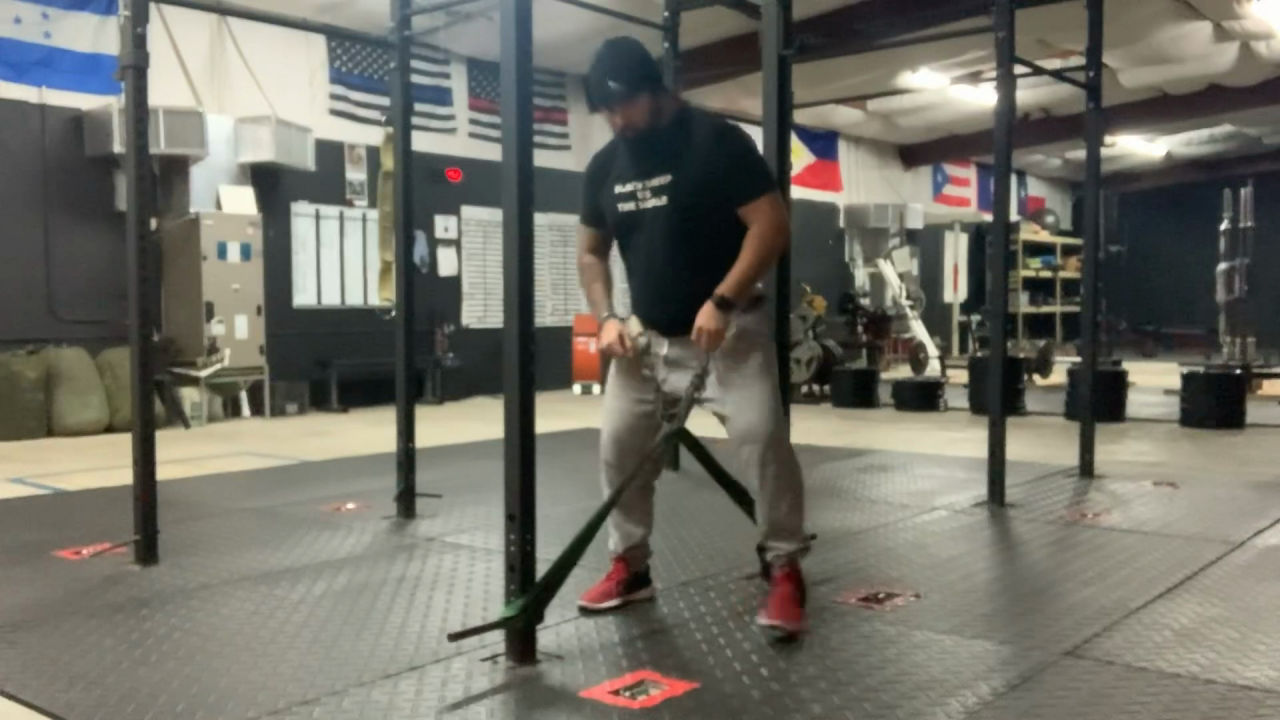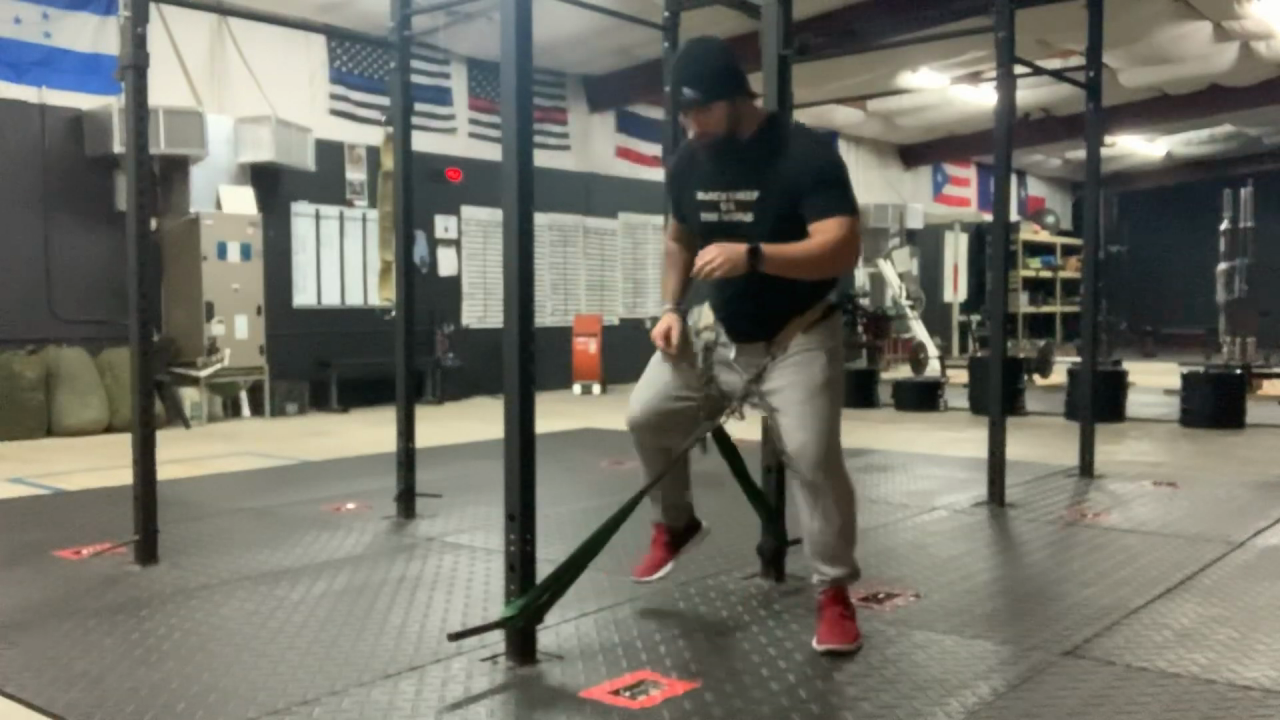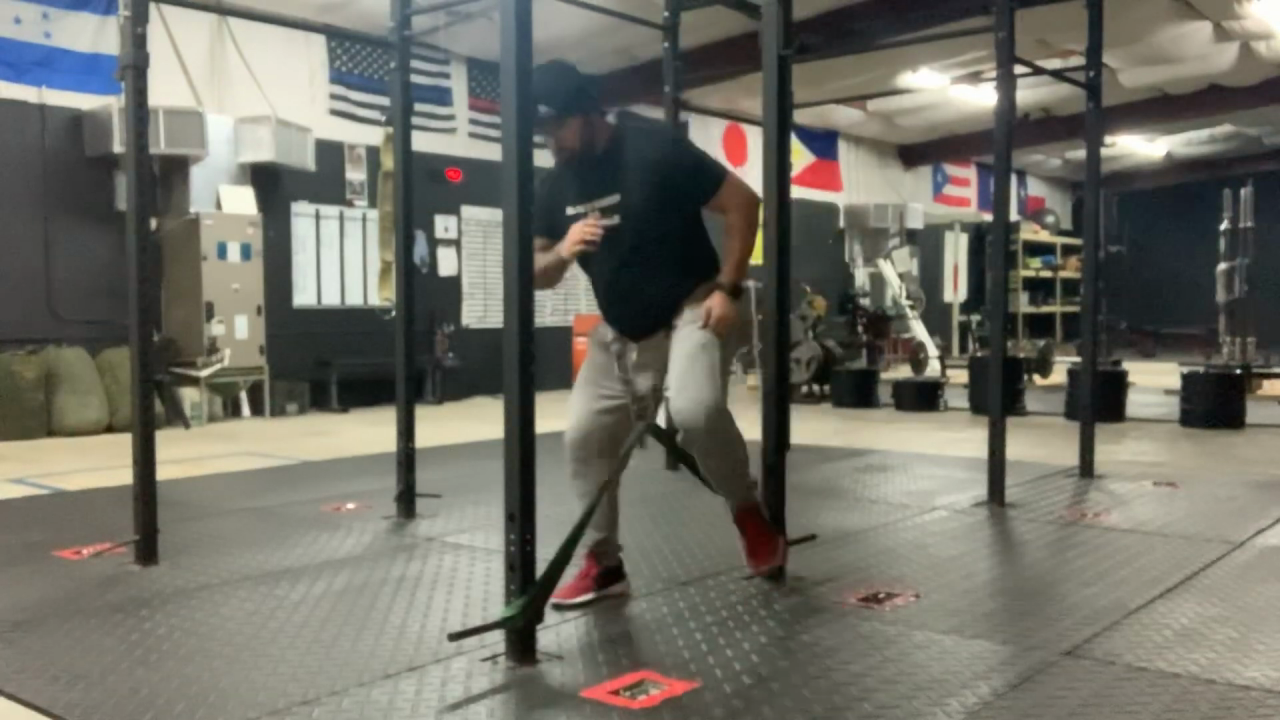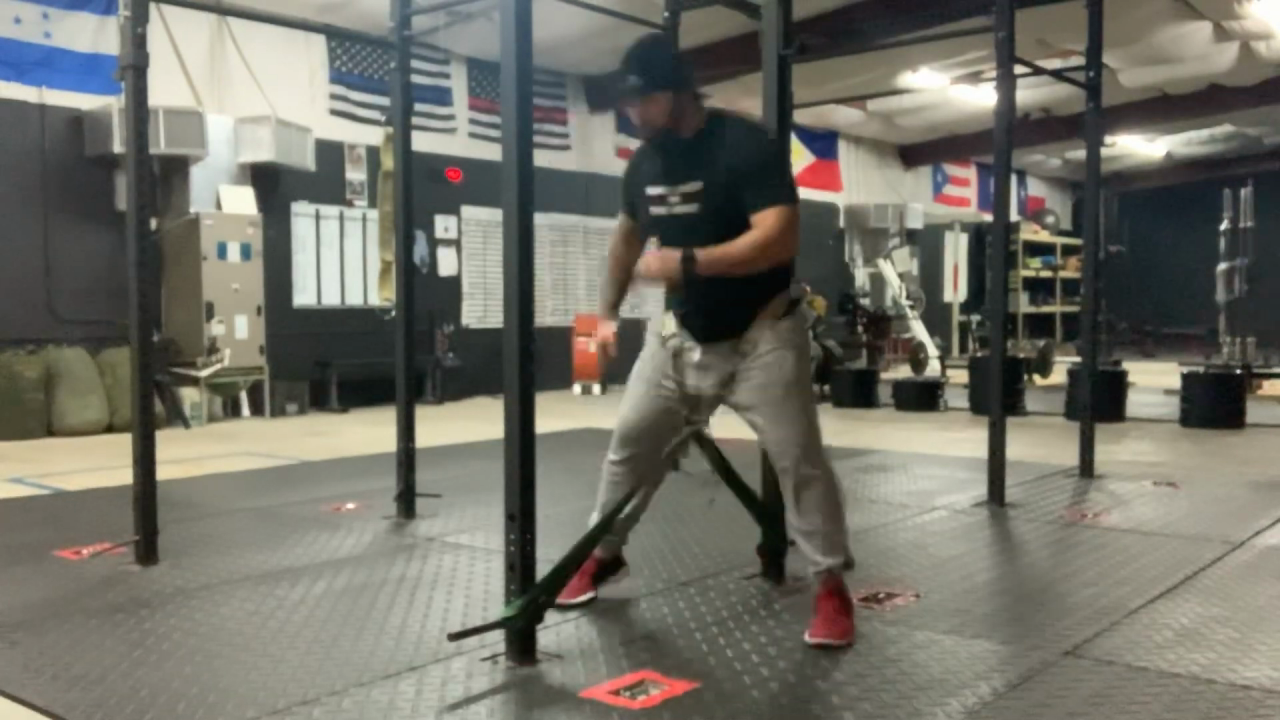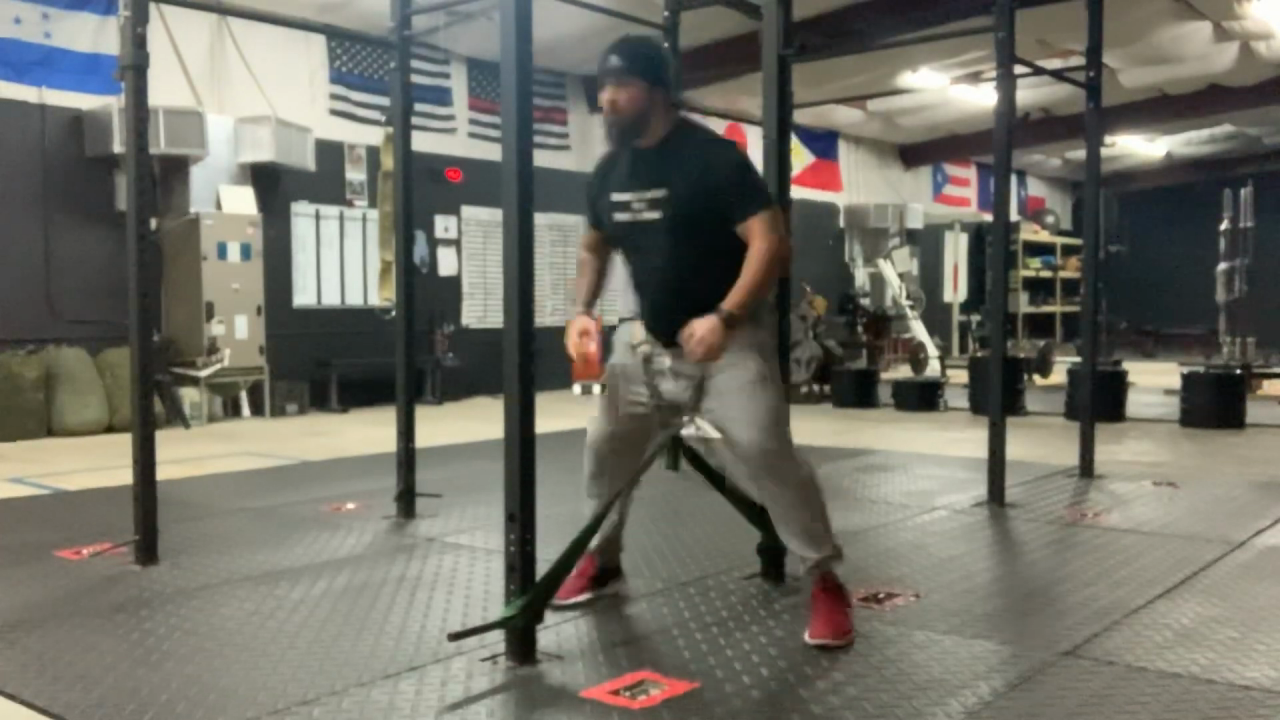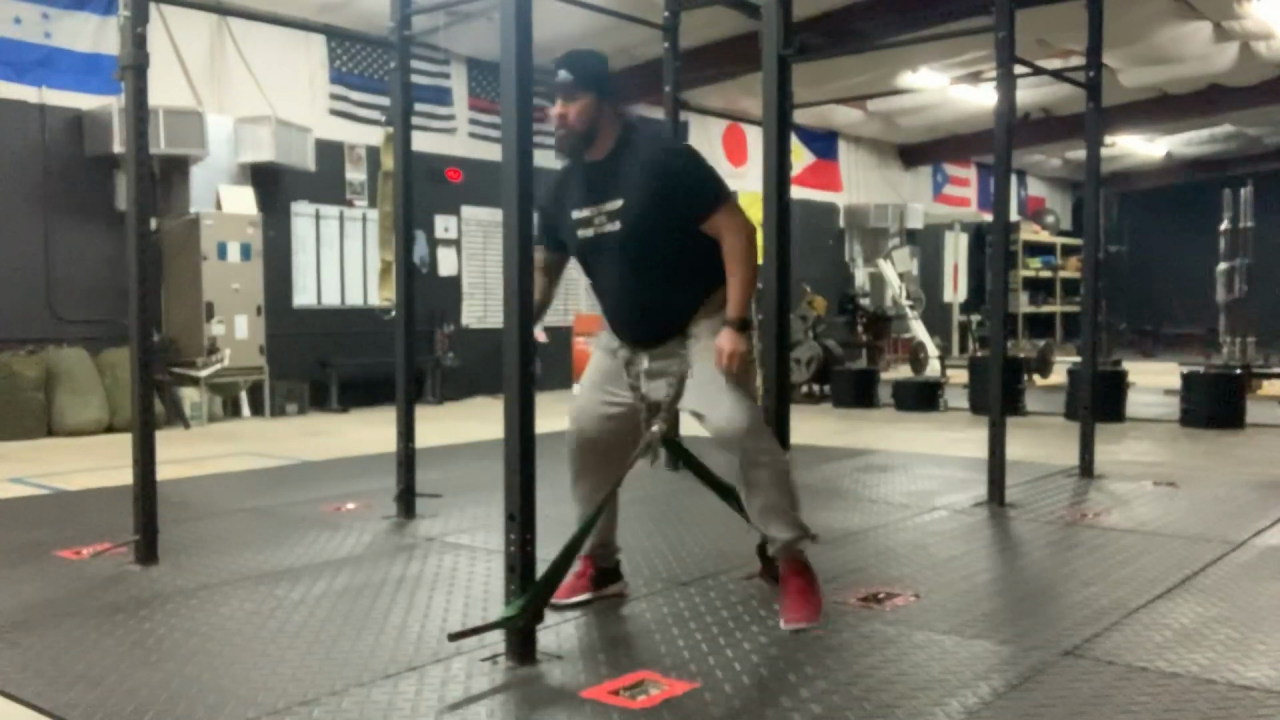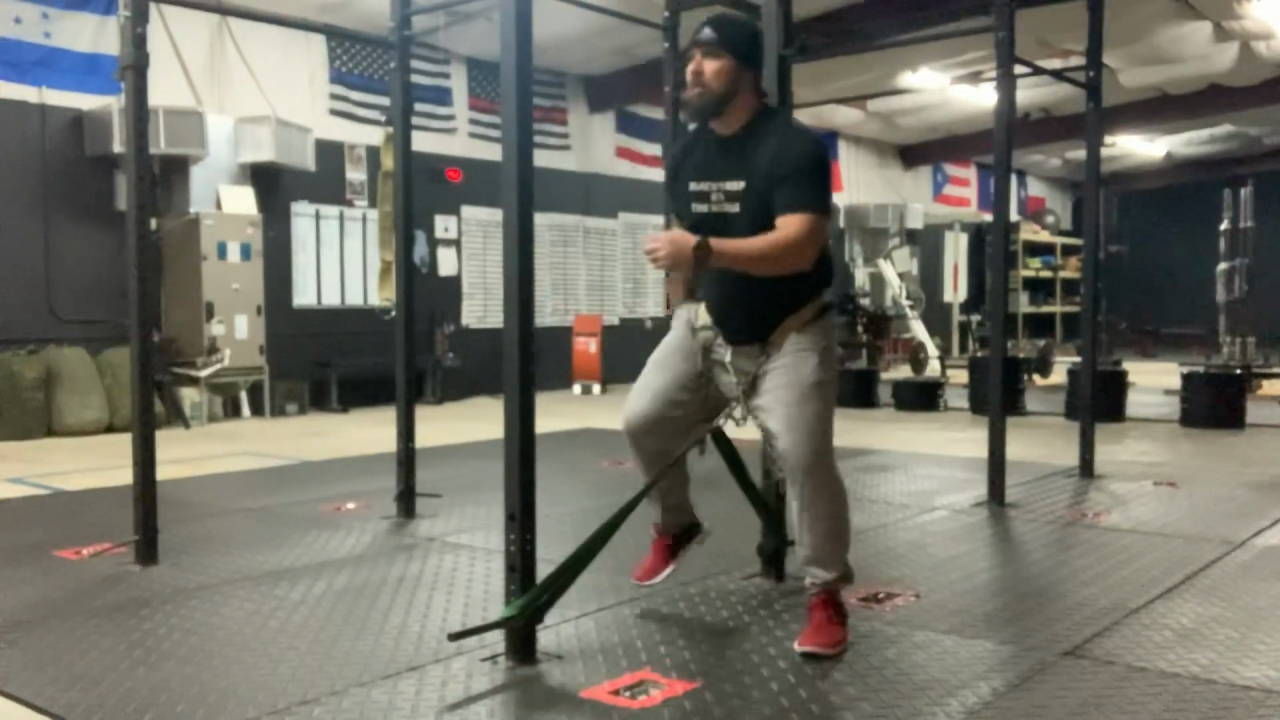
dt=0.5s
person 1, frame 1
left shoulder: (717, 141)
right shoulder: (605, 166)
left elbow: (772, 224)
right elbow: (591, 252)
left wrist: (723, 301)
right wrist: (607, 318)
left hip: (728, 328)
right hip: (648, 337)
left knee: (761, 438)
right knee: (620, 450)
left ankle: (785, 572)
right ankle: (630, 567)
person 1, frame 2
left shoulder: (806, 154)
right shoulder: (688, 161)
left elbow: (841, 250)
right elbow: (678, 238)
left wrist: (751, 255)
right wrist: (671, 307)
left hip: (797, 335)
right hip: (717, 328)
left knee: (813, 458)
right knee: (647, 416)
left ankle: (834, 591)
right ankle: (675, 522)
person 1, frame 3
left shoulder: (658, 151)
right shoulder: (555, 186)
left elbow: (742, 203)
right elbow: (540, 271)
left wrist: (728, 288)
right wrist: (562, 253)
left hip: (689, 313)
right hip: (619, 335)
left knee: (697, 412)
right knee: (586, 442)
left ankle: (746, 506)
right ankle: (603, 563)
person 1, frame 4
left shoulder: (748, 146)
right shoulder: (643, 163)
left elbow: (780, 240)
right elbow: (628, 236)
left wrist: (686, 261)
right wrist: (609, 310)
left hip: (761, 332)
right hip: (681, 331)
left knee: (796, 455)
right knee: (631, 437)
left ankle: (830, 584)
right ankle: (604, 556)
person 1, frame 5
left shoulder: (713, 157)
right shoulder: (609, 170)
left elbow: (768, 242)
right elbow: (594, 247)
left wrist: (724, 317)
right wrist: (583, 311)
left hip: (726, 335)
right hip: (650, 337)
left knee: (765, 451)
right knee: (605, 447)
left ankle: (825, 581)
right ankle: (601, 563)
person 1, frame 6
left shoulder: (665, 160)
right shoulder: (563, 188)
left elbow: (735, 233)
right elbow: (545, 266)
left wrist: (734, 323)
left hip: (701, 333)
right hip: (623, 343)
left knee: (740, 431)
right knee: (586, 445)
left ankle: (793, 563)
right ankle: (600, 566)
person 1, frame 7
left shoulder: (794, 148)
right shoulder: (687, 155)
left elbow: (799, 247)
left wrist: (701, 248)
right wrist: (683, 314)
left hip: (789, 336)
right hip: (708, 325)
left knee: (805, 462)
right knee: (643, 420)
left ankle: (826, 596)
right ankle: (675, 525)
